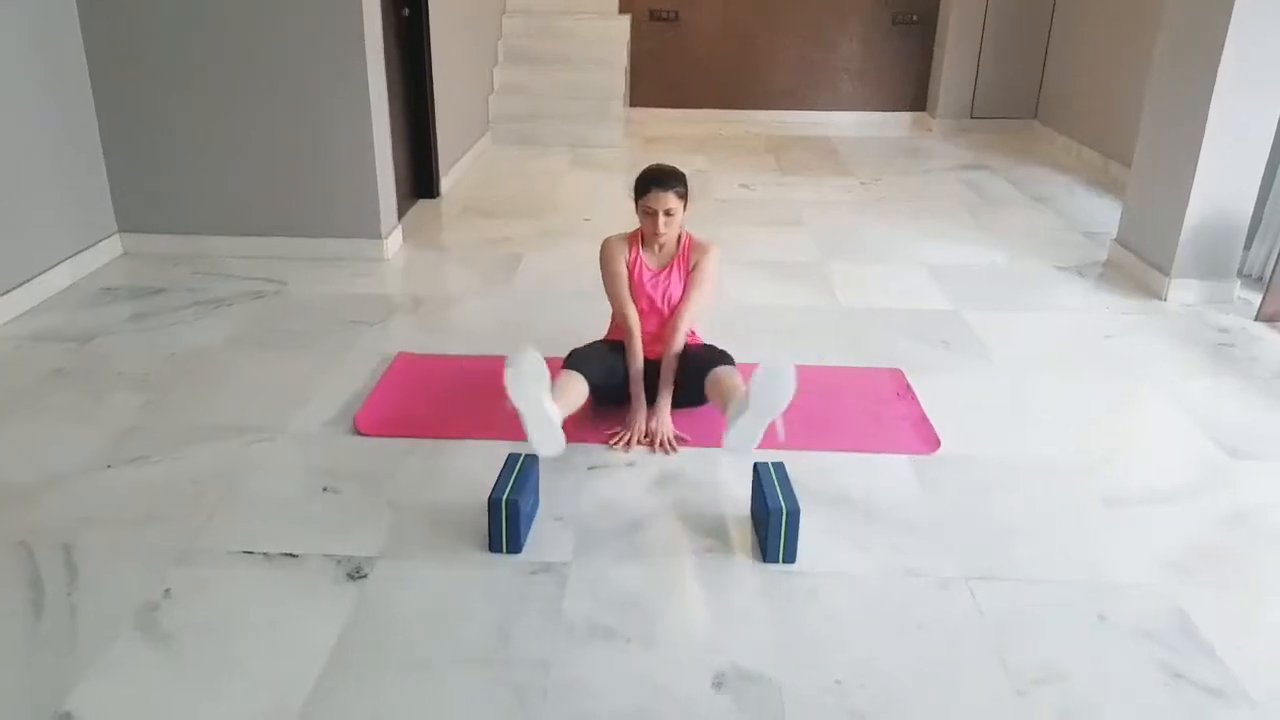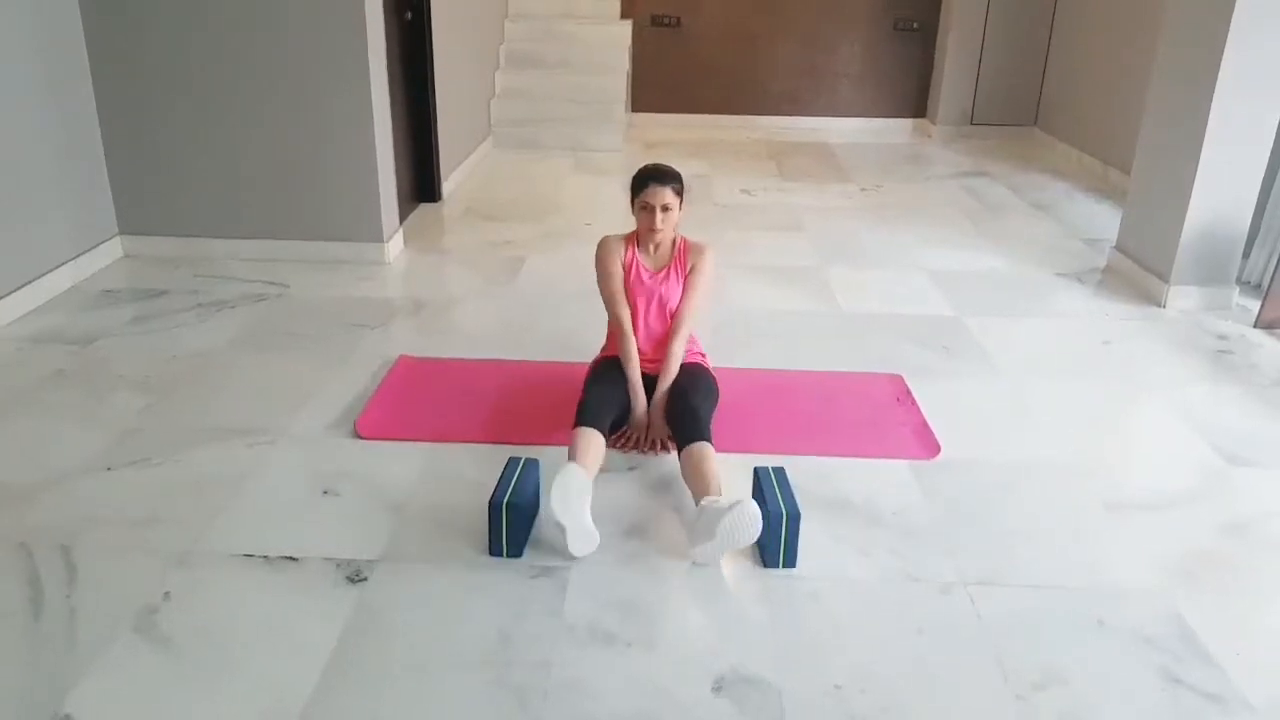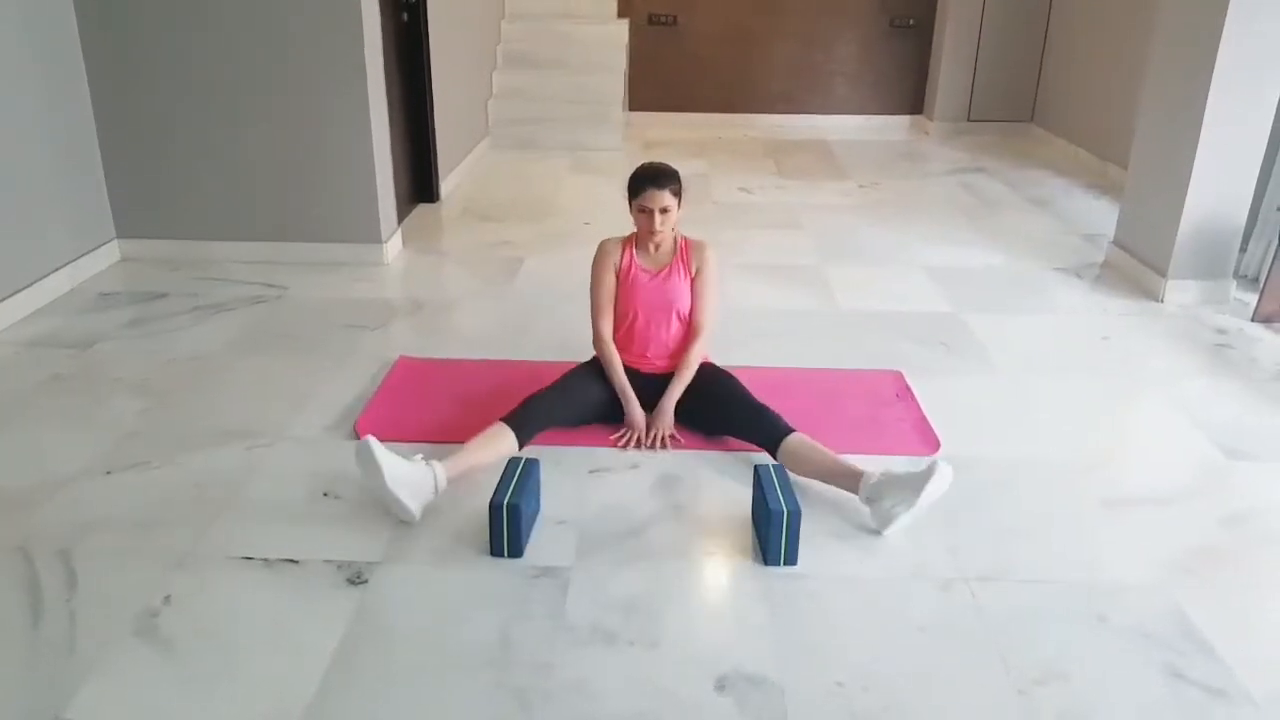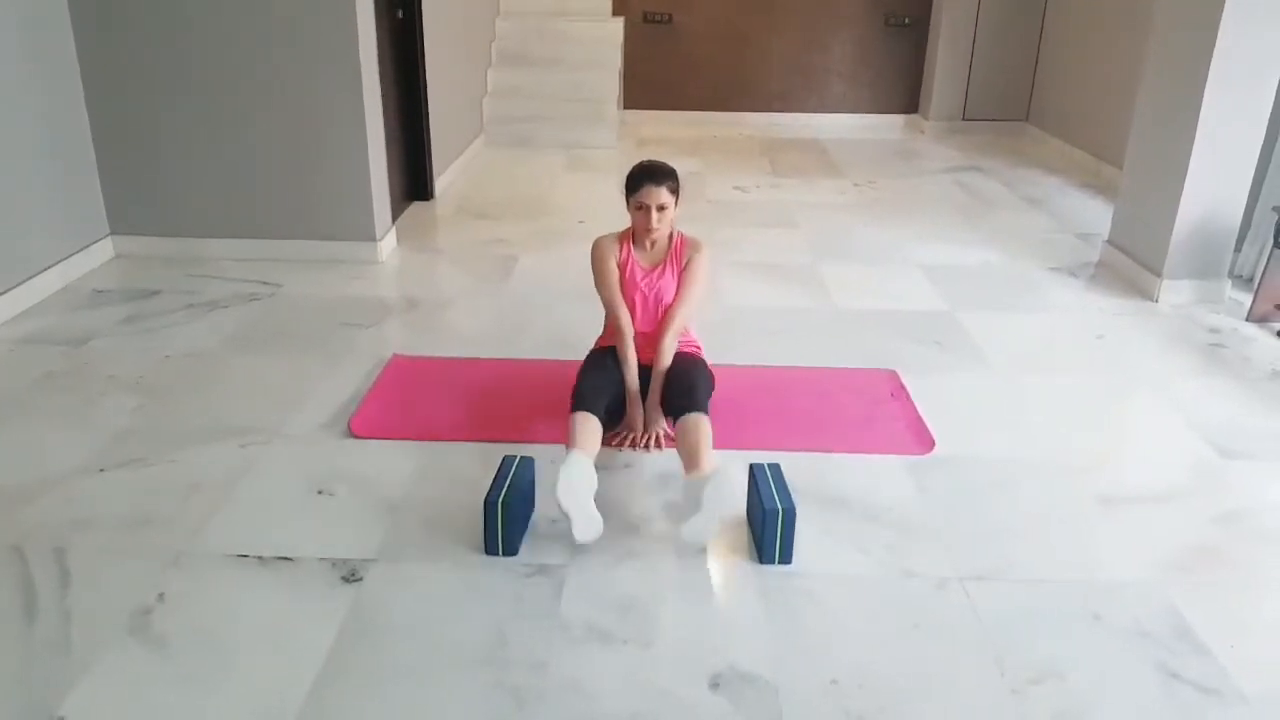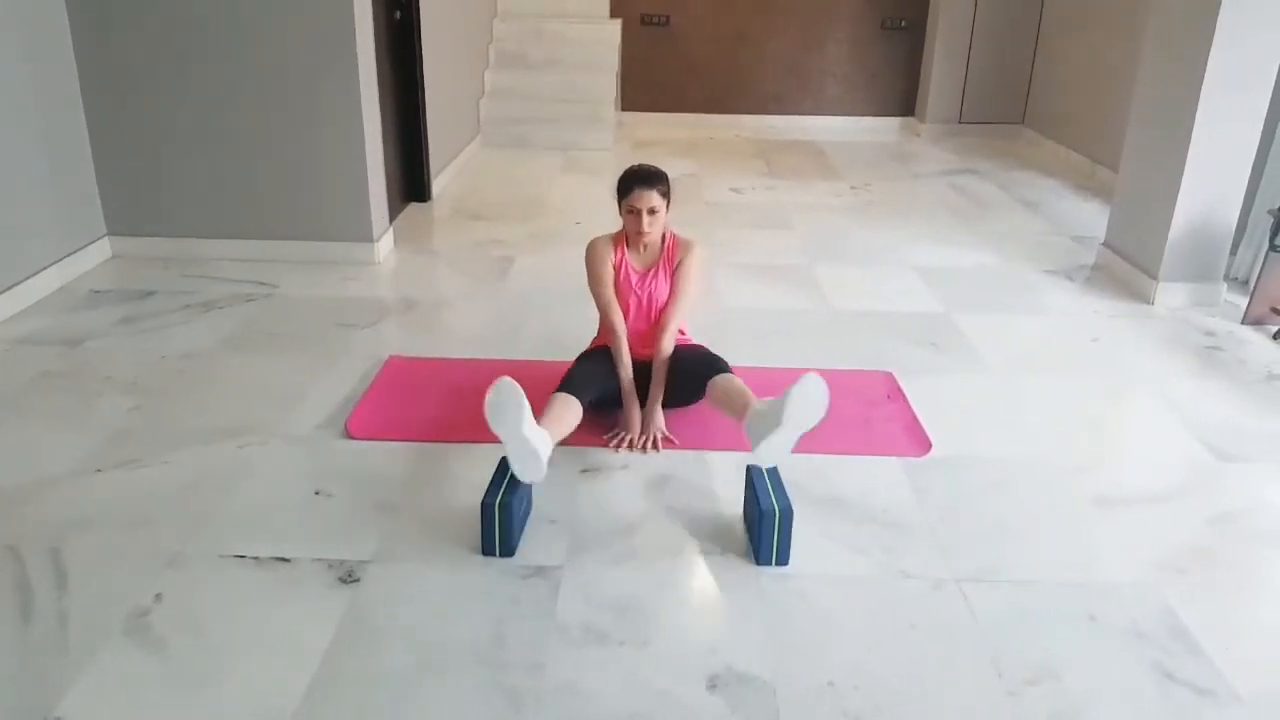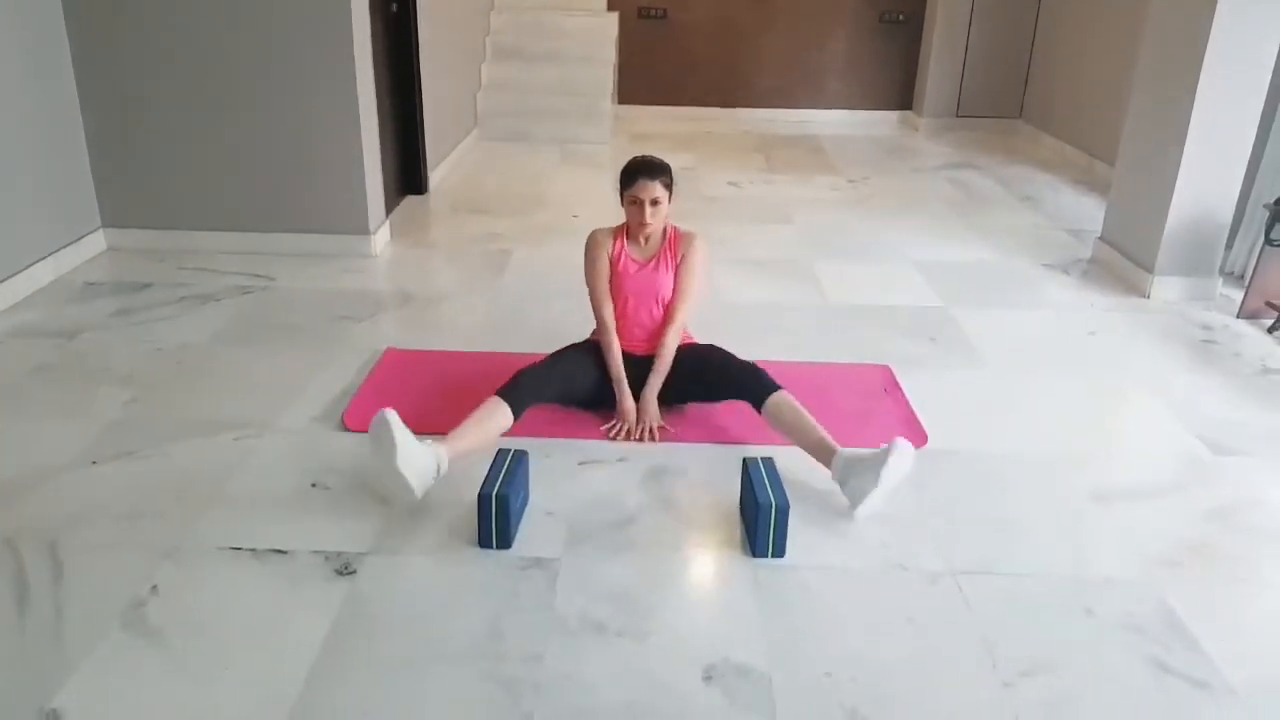
dt=0.7s
person 1, frame 1
left shoulder: (703, 253)
right shoulder: (615, 249)
left elbow: (681, 322)
right elbow: (629, 320)
left wrist: (662, 406)
right wrist: (637, 406)
left hip: (680, 361)
right hip: (627, 357)
left knee: (714, 363)
right knee: (581, 361)
left ankle: (745, 416)
right ankle: (545, 420)
person 1, frame 2
left shoulder: (698, 256)
right shoulder: (613, 249)
left elbow: (681, 330)
right elbow: (622, 324)
left wrist: (658, 404)
right wrist: (639, 402)
left hip: (681, 365)
right hip: (625, 364)
left knee: (691, 416)
right knee: (593, 406)
left ankle: (710, 513)
right ankle: (577, 502)
person 1, frame 3
left shoulder: (700, 256)
right shoulder: (611, 254)
left elbow: (699, 335)
right elbow: (602, 334)
left wrist: (668, 405)
right wrist: (629, 405)
left hip: (682, 375)
right hip: (622, 373)
left knee: (760, 421)
right knee: (537, 409)
left ankle: (873, 490)
right ankle: (430, 480)
person 1, frame 4
left shoulder: (693, 251)
right shoulder: (607, 247)
left elbow: (671, 328)
right elbow: (623, 325)
left wrist: (652, 405)
right wrist: (634, 400)
left hip: (676, 358)
right hip: (619, 357)
left knee: (691, 385)
right knee: (590, 386)
left ankle: (703, 487)
right ankle: (579, 487)
person 1, frame 5
left shoulder: (687, 253)
right shoulder: (601, 251)
left elbow: (667, 330)
right elbow: (615, 328)
left wrist: (655, 408)
right wrist: (631, 405)
left hip: (668, 359)
right hip: (615, 359)
left knee: (709, 365)
right knee: (578, 379)
left ankle: (763, 422)
right ankle: (534, 446)
person 1, frame 6
left shoulder: (689, 246)
right shoulder: (602, 243)
left elbow: (674, 322)
right elbow: (605, 321)
left wrist: (652, 392)
right wrist: (623, 392)
left hip: (669, 359)
right hip: (613, 356)
left knee: (747, 377)
right knee: (532, 380)
left ankle: (843, 466)
right ankle: (431, 460)
